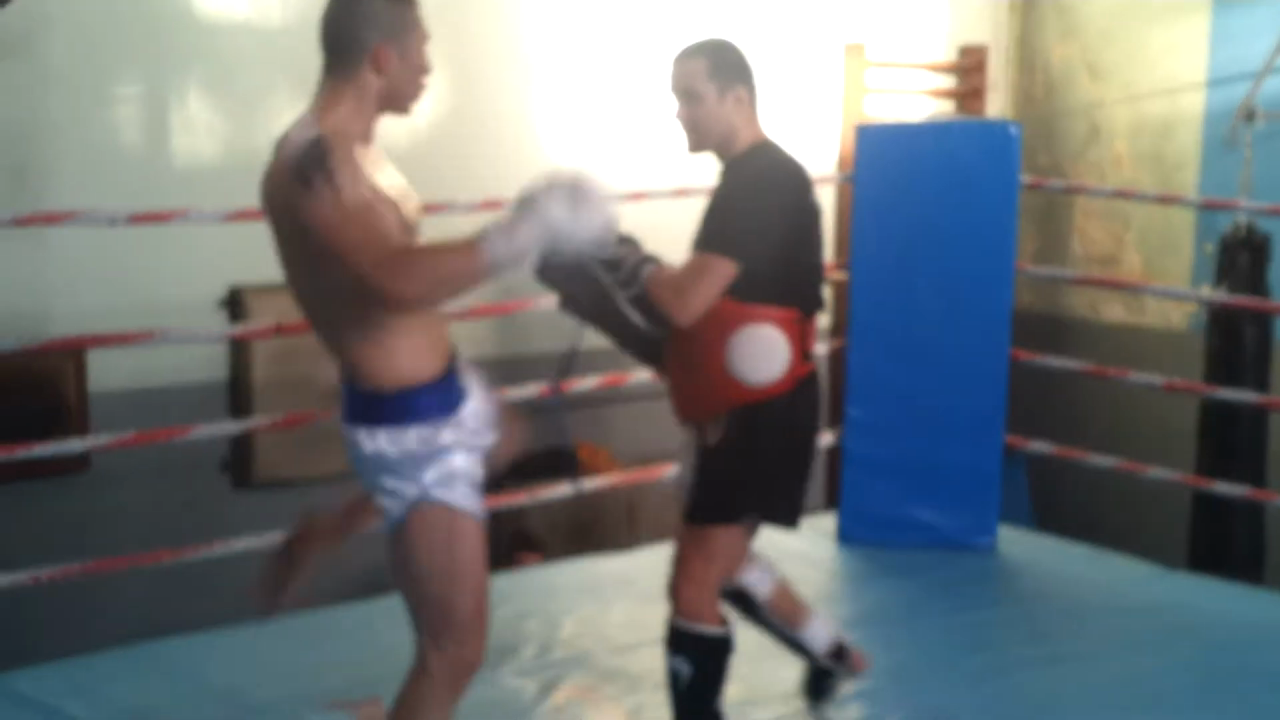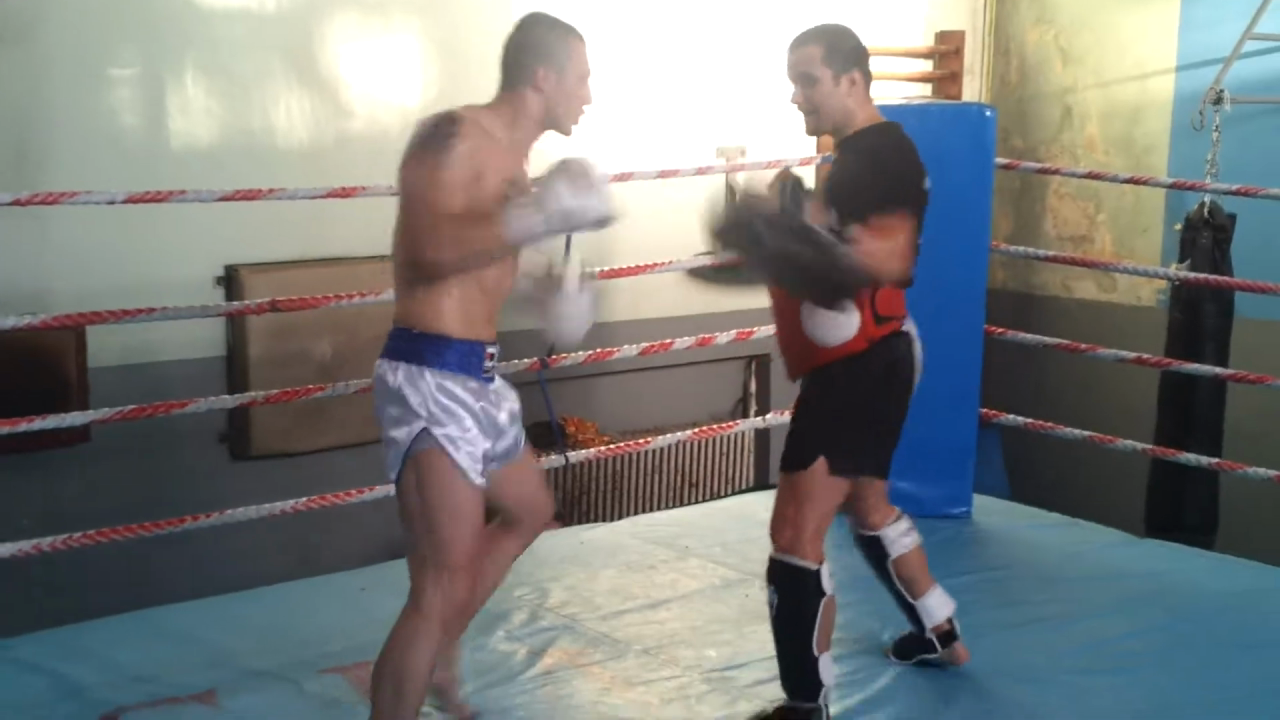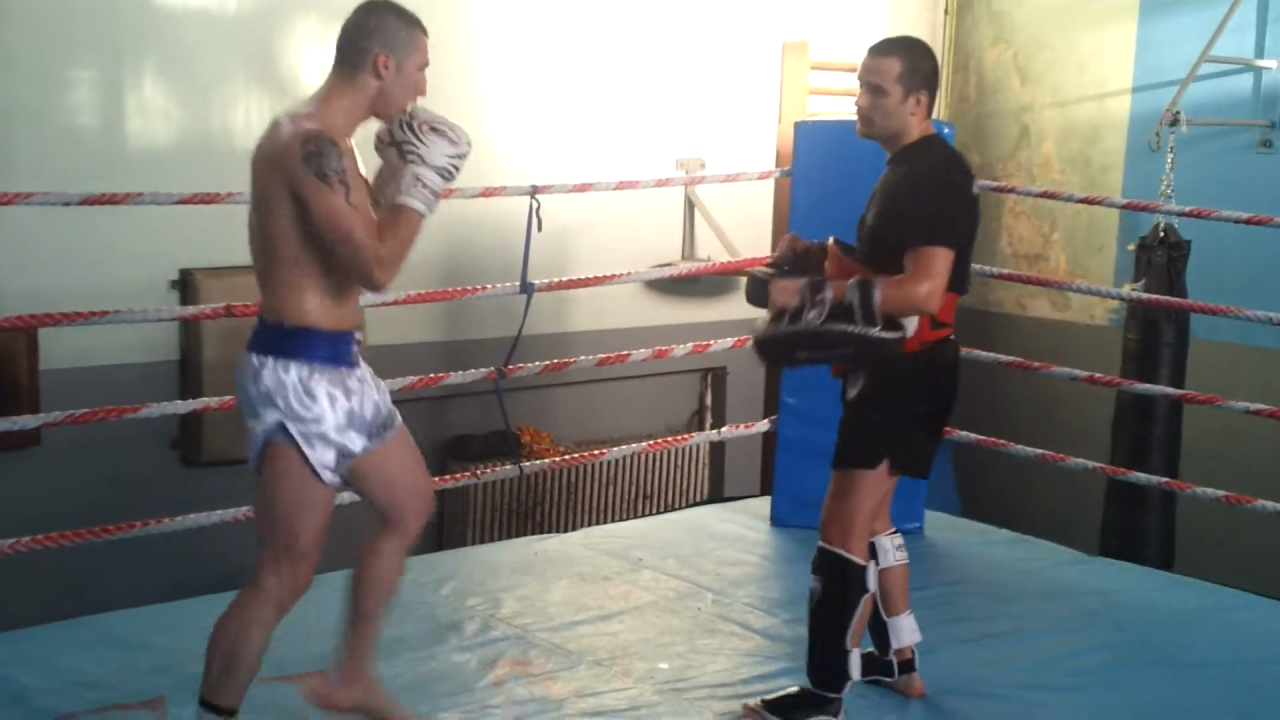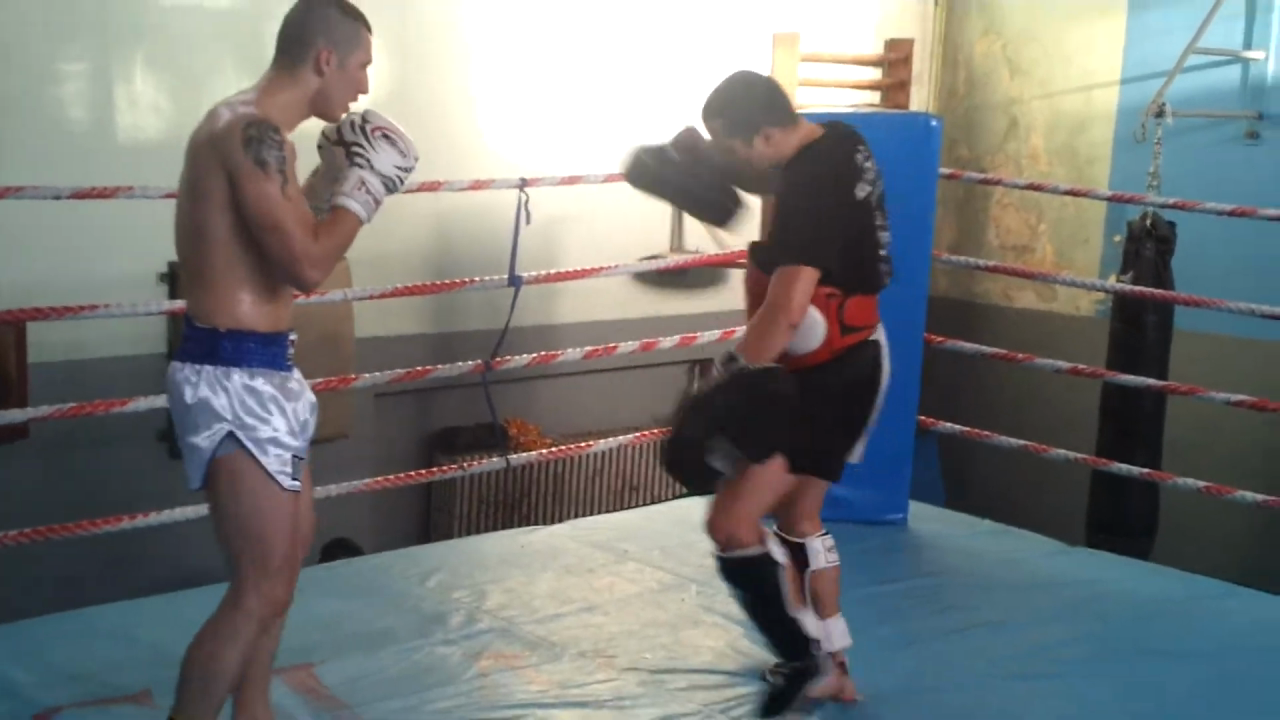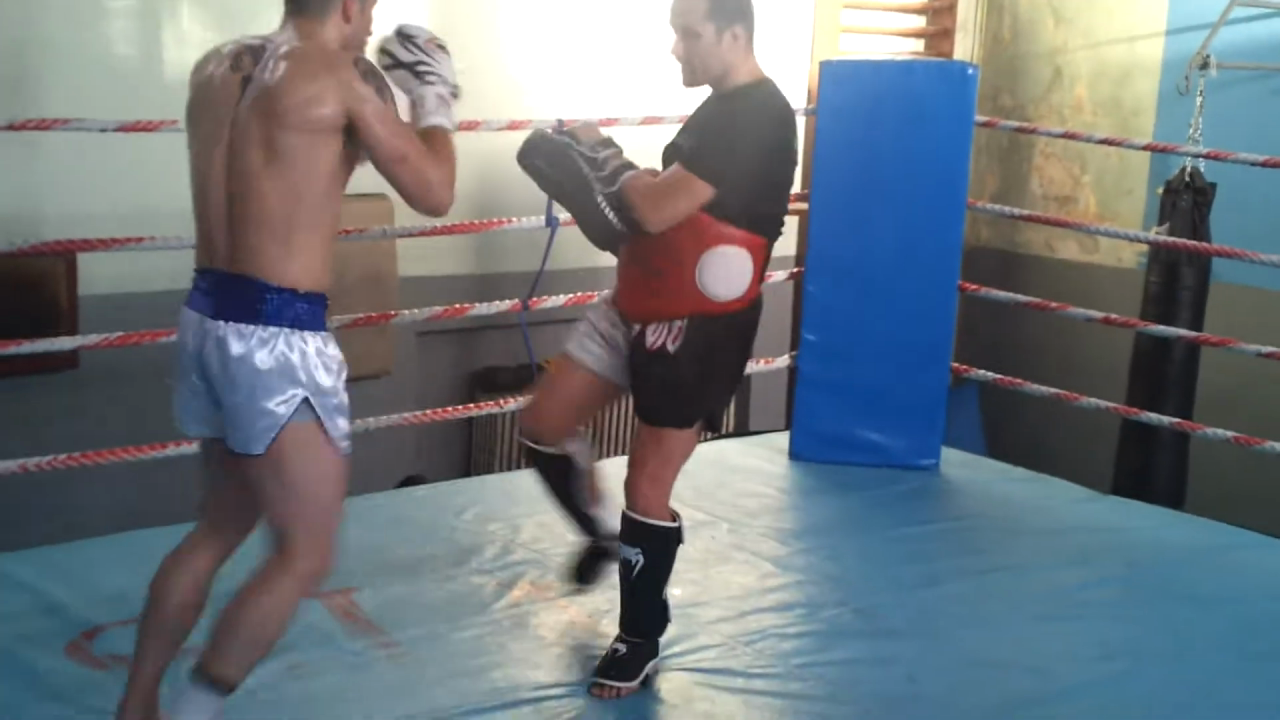
dt=1s
person 1, frame 1
left shoulder: (324, 153)
right shoulder: (315, 158)
right elbow: (392, 276)
right wrist: (530, 228)
left hip: (434, 391)
right hip: (408, 428)
left knee: (491, 447)
right knee: (454, 653)
person 1, frame 2
left shoulder: (511, 155)
right shoulder: (450, 134)
right elbow: (432, 247)
right wrist: (540, 212)
left hip: (471, 374)
right hip: (427, 378)
left knee: (529, 511)
right knee: (444, 591)
person 1, frame 3
left shoulder: (316, 141)
right shoulder: (310, 146)
right elbow: (373, 266)
left wrist: (396, 174)
right wrist: (424, 180)
left hip: (337, 368)
right hip: (300, 377)
left knee: (411, 505)
right knee: (285, 575)
person 1, frame 4
left shoulder: (243, 124)
right shoulder: (254, 133)
right elbow: (305, 265)
left wrist: (333, 175)
right wrist: (368, 183)
left hip: (254, 371)
right hip: (236, 379)
left knee: (279, 559)
right knee: (262, 586)
person 1, frame 5
left shoulder: (219, 66)
right shoulder: (348, 79)
right elbow: (433, 195)
right wrist: (432, 93)
left hip: (210, 315)
right hip: (277, 336)
left knee: (222, 523)
right knee: (305, 558)
person 2, frame 1
left shoulder: (764, 182)
right shoulder: (751, 177)
left elbow: (686, 301)
left wrist: (619, 256)
left hip: (765, 411)
right hip: (740, 407)
left knee: (693, 595)
right knee: (719, 562)
right ankle: (827, 648)
person 2, frame 2
left shoulder: (876, 157)
right shoulder: (862, 154)
left elbow: (889, 257)
right elbow: (826, 253)
left wrist: (804, 230)
right wrist: (785, 223)
left hip: (857, 368)
right hip: (860, 363)
left knee: (794, 537)
right knee: (868, 503)
right ankle: (941, 633)
person 2, frame 3
left shoulder: (935, 173)
right shoulder: (907, 168)
left elbow: (922, 289)
left wrist: (810, 293)
right wrist: (821, 252)
left hip: (905, 372)
right hip: (886, 369)
left knee: (842, 531)
right knee: (871, 517)
right ankle: (898, 659)
person 2, frame 4
left shoulder: (814, 188)
right shoulder: (837, 145)
left elbow: (781, 314)
left wrist: (720, 394)
right wrist: (700, 160)
left hip: (828, 373)
right hip: (850, 363)
left knee: (732, 523)
right knee: (797, 517)
left ankle: (810, 664)
right ankle: (828, 661)
person 2, frame 5
left shoulder: (754, 115)
right shoulder: (726, 106)
left elbow: (658, 210)
left wrist: (597, 154)
right wrist: (613, 184)
left hip: (704, 324)
right hip: (642, 303)
left knee: (645, 485)
right knee: (543, 422)
left ankle: (639, 644)
right ankle: (603, 534)
